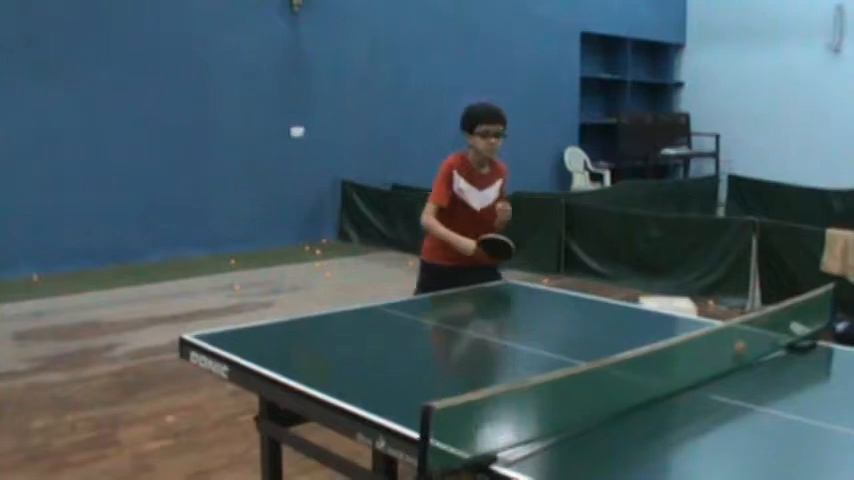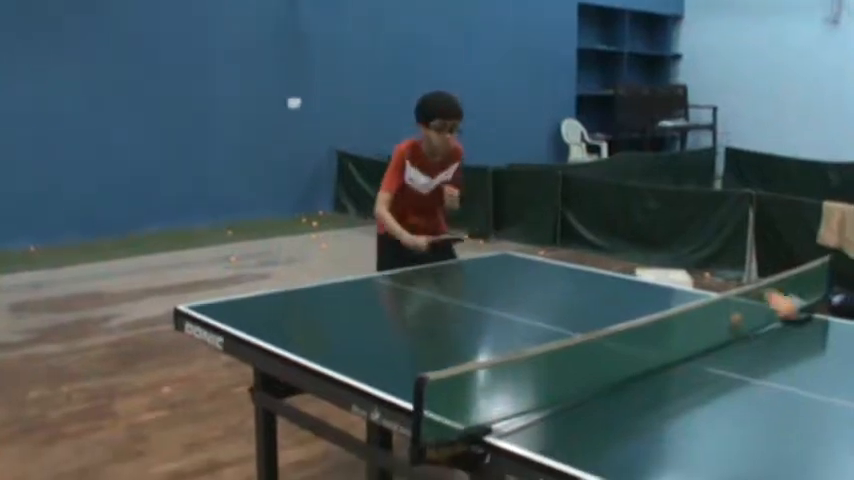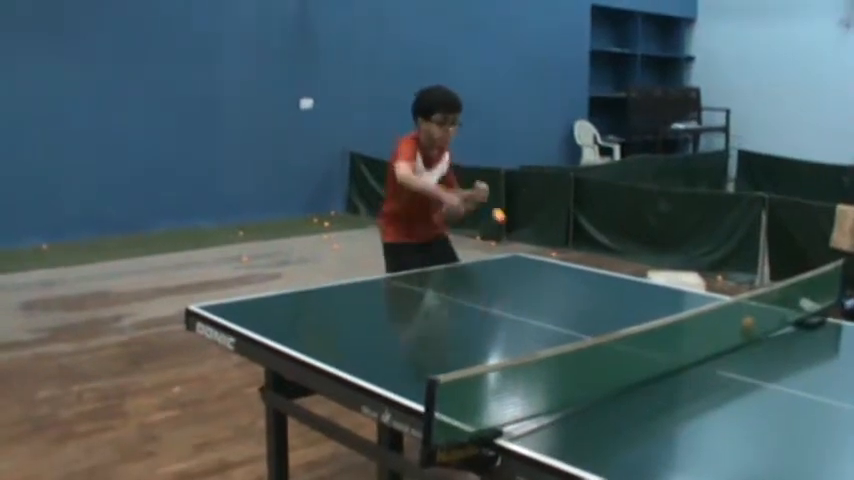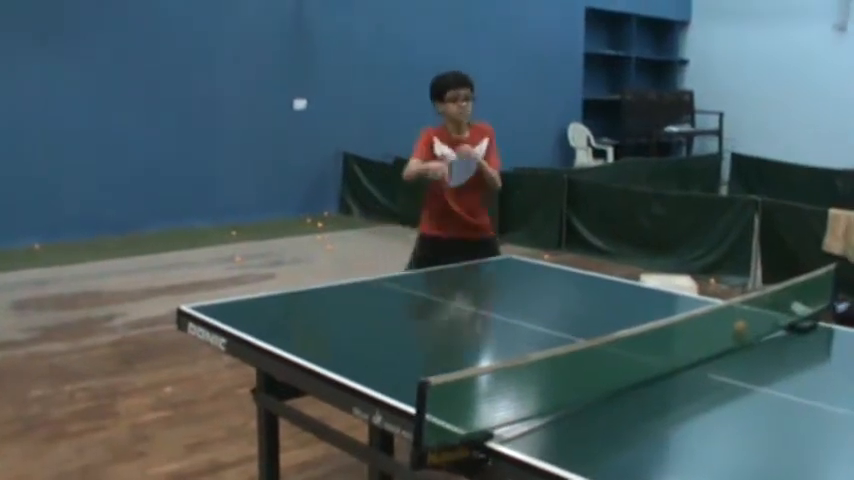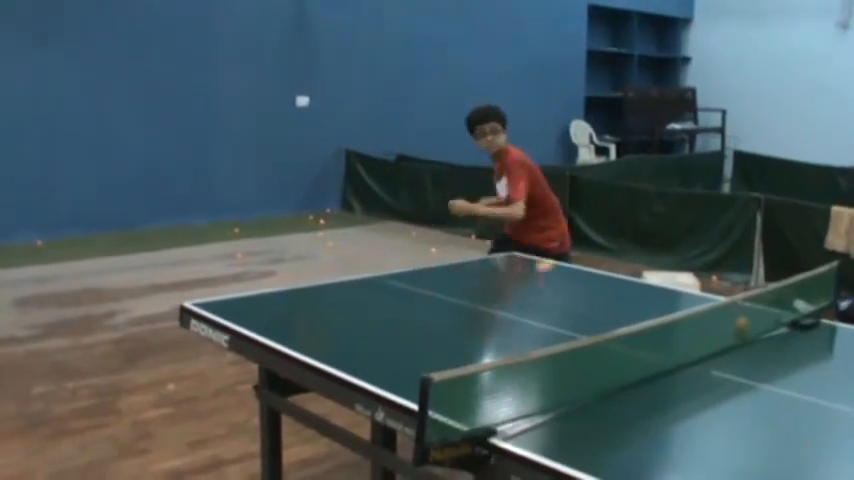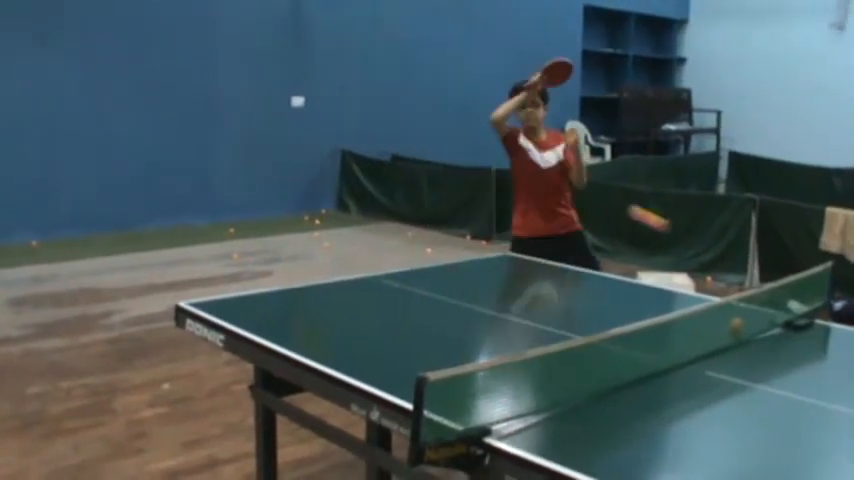
dt=0.4s
person 1, frame 1
left shoulder: (500, 172)
right shoulder: (452, 167)
left elbow: (494, 227)
right elbow: (427, 219)
left wrist: (502, 219)
right wrist: (459, 241)
left hip: (480, 262)
right hip: (440, 262)
person 1, frame 2
left shoulder: (456, 154)
right shoulder: (404, 153)
left elbow: (448, 204)
right elbow: (380, 208)
left wrist: (452, 203)
right wrist: (407, 238)
left hip: (434, 234)
right hip: (395, 234)
person 1, frame 3
left shoulder: (443, 150)
right shoulder: (408, 145)
left elbow: (453, 194)
right elbow: (404, 176)
left wrist: (473, 195)
right wrist: (442, 194)
left hip: (433, 233)
right hip: (400, 237)
person 1, frame 4
left shoulder: (485, 134)
right shoulder: (431, 137)
left elbow: (495, 186)
right elbow: (408, 173)
left wrist: (479, 161)
right wrist: (430, 167)
left hip: (479, 232)
right hip: (437, 232)
person 1, frame 5
left shoulder: (515, 161)
right shoulder: (500, 164)
left elbow: (517, 212)
left wrist: (471, 208)
right wrist: (491, 202)
left hip: (548, 242)
right hip: (517, 236)
person 1, frame 6
left shoulder: (562, 141)
right shoulder: (516, 139)
left elbow: (579, 184)
right elbow: (496, 119)
left wrist: (575, 150)
right wrist: (526, 92)
left hip: (566, 228)
right hip: (527, 231)
